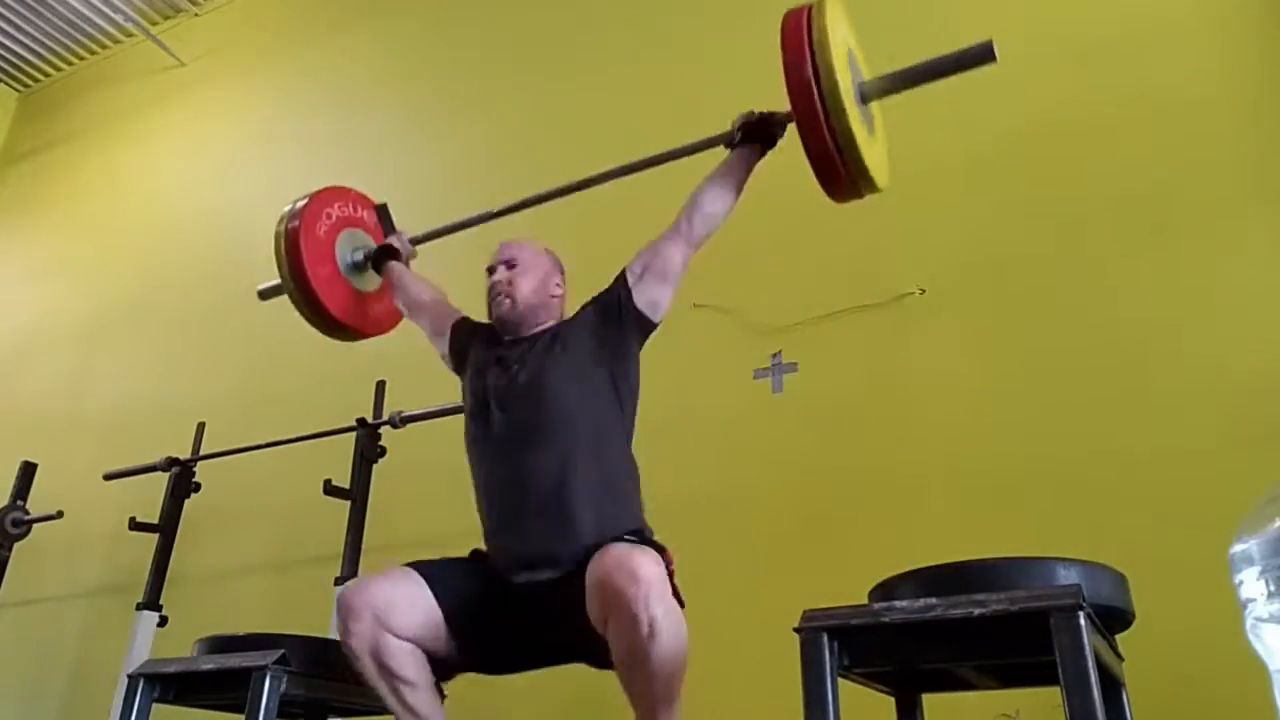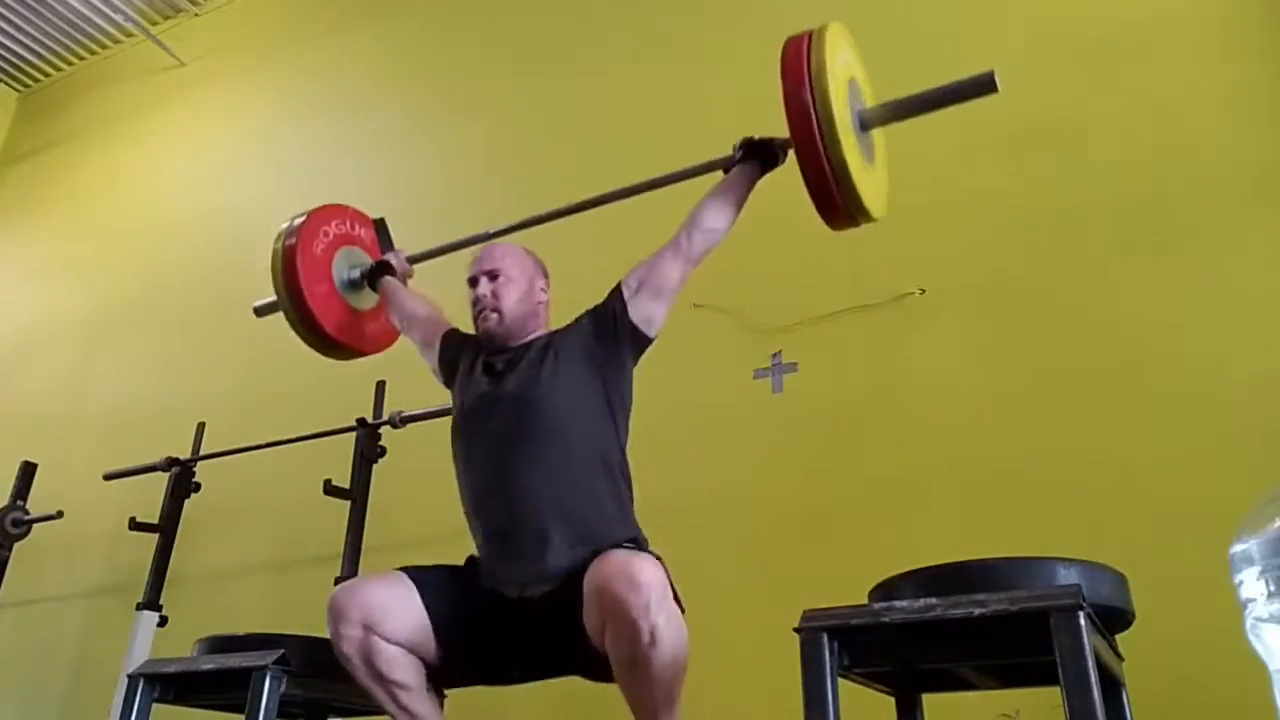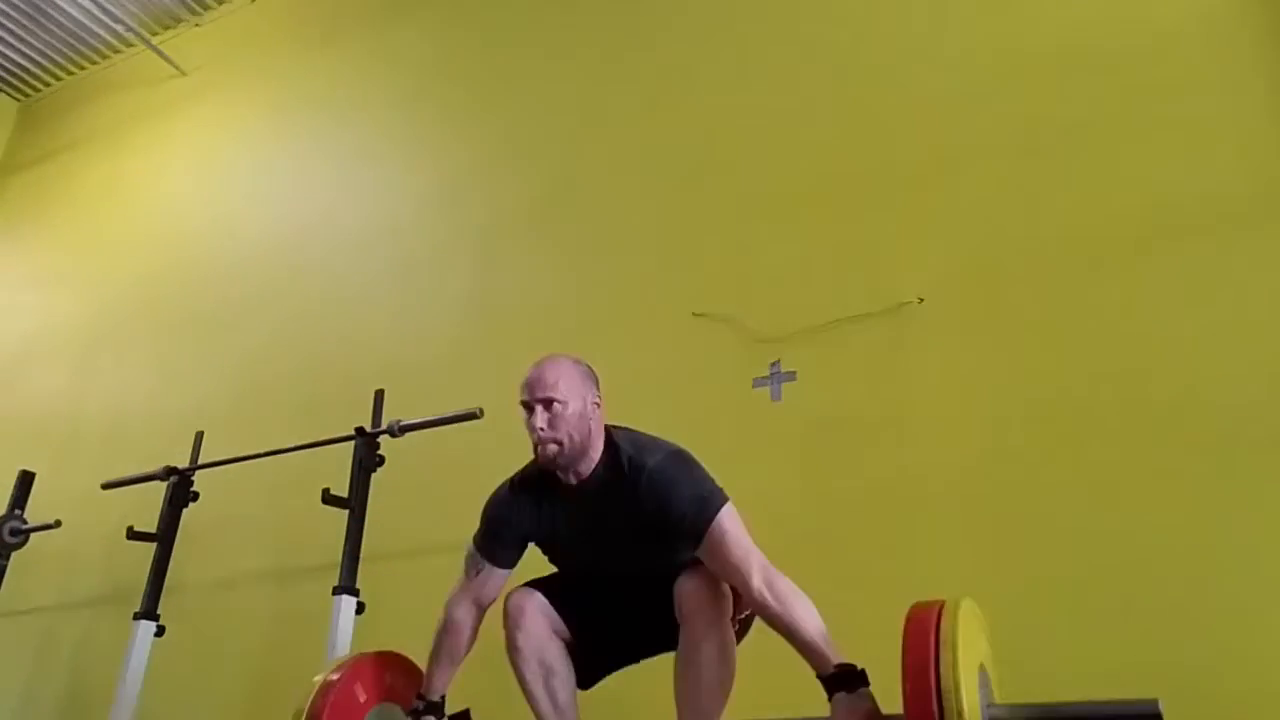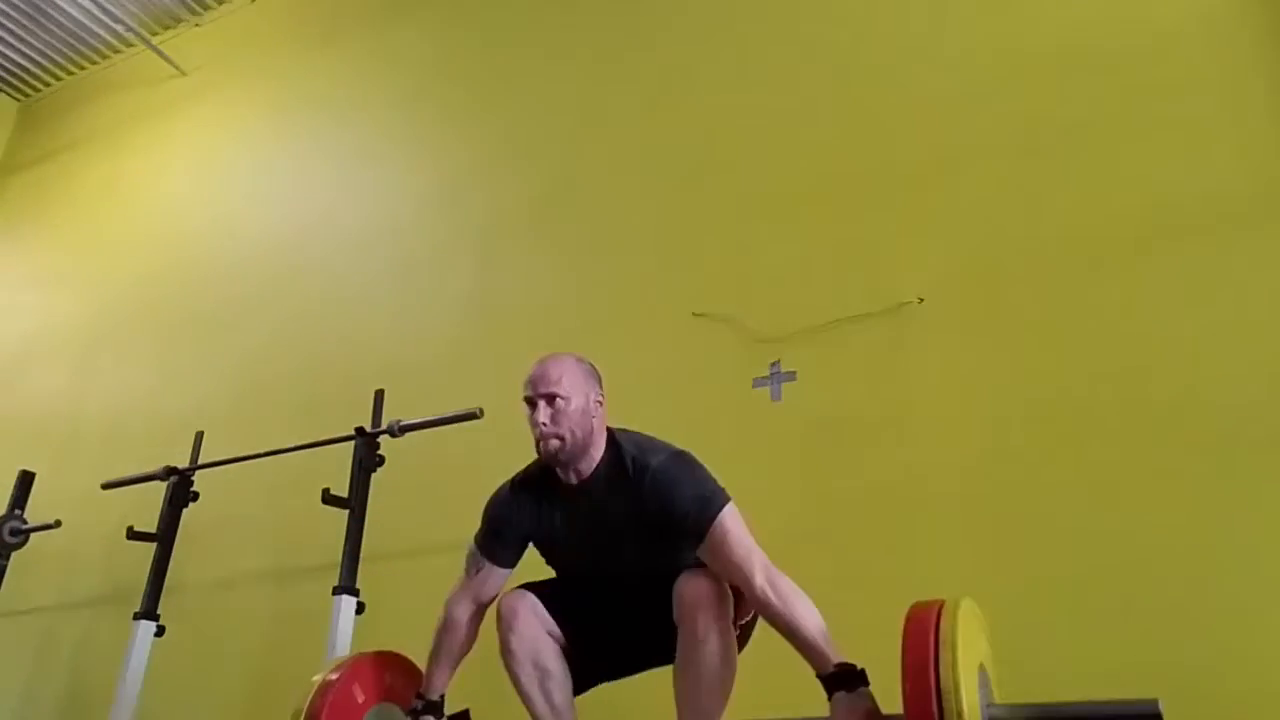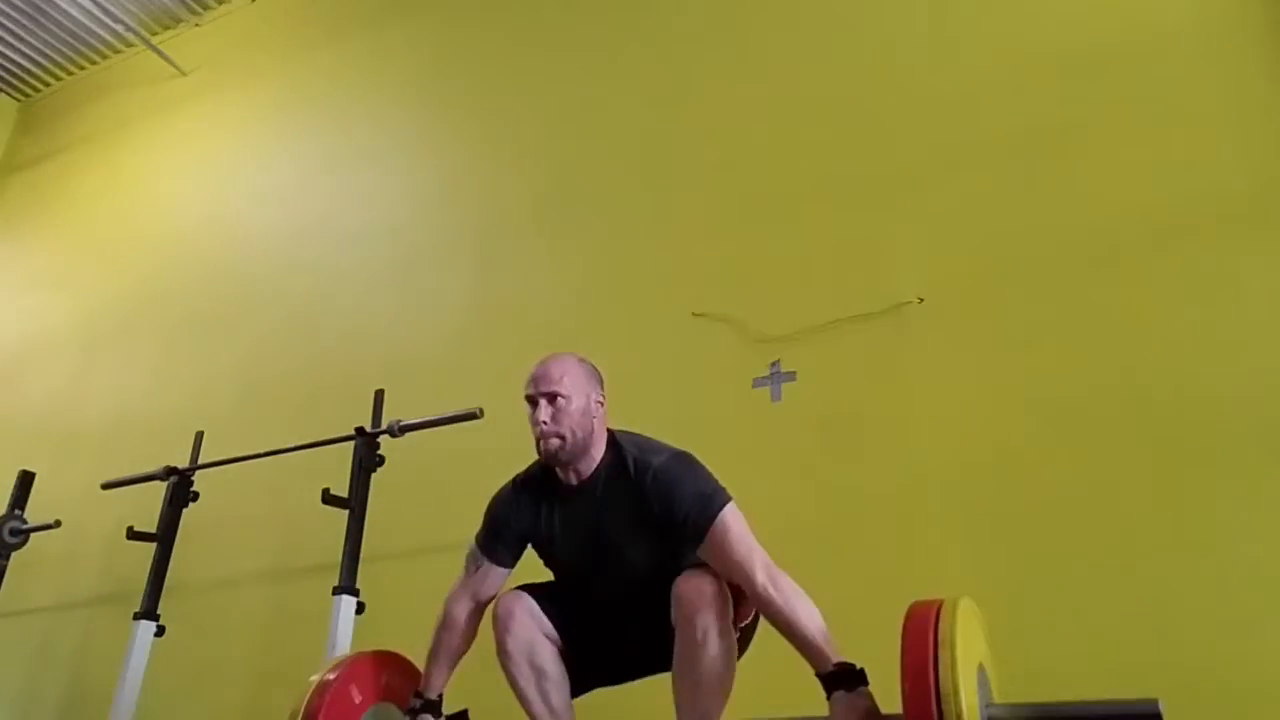
dt=0.1s
person 1, frame 1
left shoulder: (604, 329)
right shoulder: (478, 348)
left elbow: (685, 233)
right elbow: (428, 308)
left wrist: (748, 148)
left hip: (606, 559)
right hip: (506, 584)
left knee: (633, 584)
right knee: (362, 607)
person 1, frame 2
left shoulder: (591, 345)
right shoulder: (464, 360)
left elbow: (683, 253)
right elbow: (423, 319)
left wrist: (748, 170)
left hip: (591, 589)
left knee: (632, 591)
right knee: (358, 611)
person 1, frame 3
left shoulder: (657, 471)
right shoulder: (520, 498)
left elbow: (759, 579)
right elbow: (468, 601)
left hip: (686, 597)
left knee: (704, 587)
right knee: (525, 606)
person 1, frame 4
left shoulder: (659, 474)
right shoulder: (521, 498)
left elbow: (759, 579)
right elbow: (467, 600)
left hip: (694, 613)
right hip: (604, 609)
left knee: (701, 590)
right knee: (518, 611)
person 1, frame 5
left shoulder: (660, 474)
right shoulder: (521, 499)
left elbow: (759, 576)
right elbow: (468, 599)
left hip: (690, 613)
right hip: (604, 619)
left knee: (699, 590)
right knee: (514, 610)
